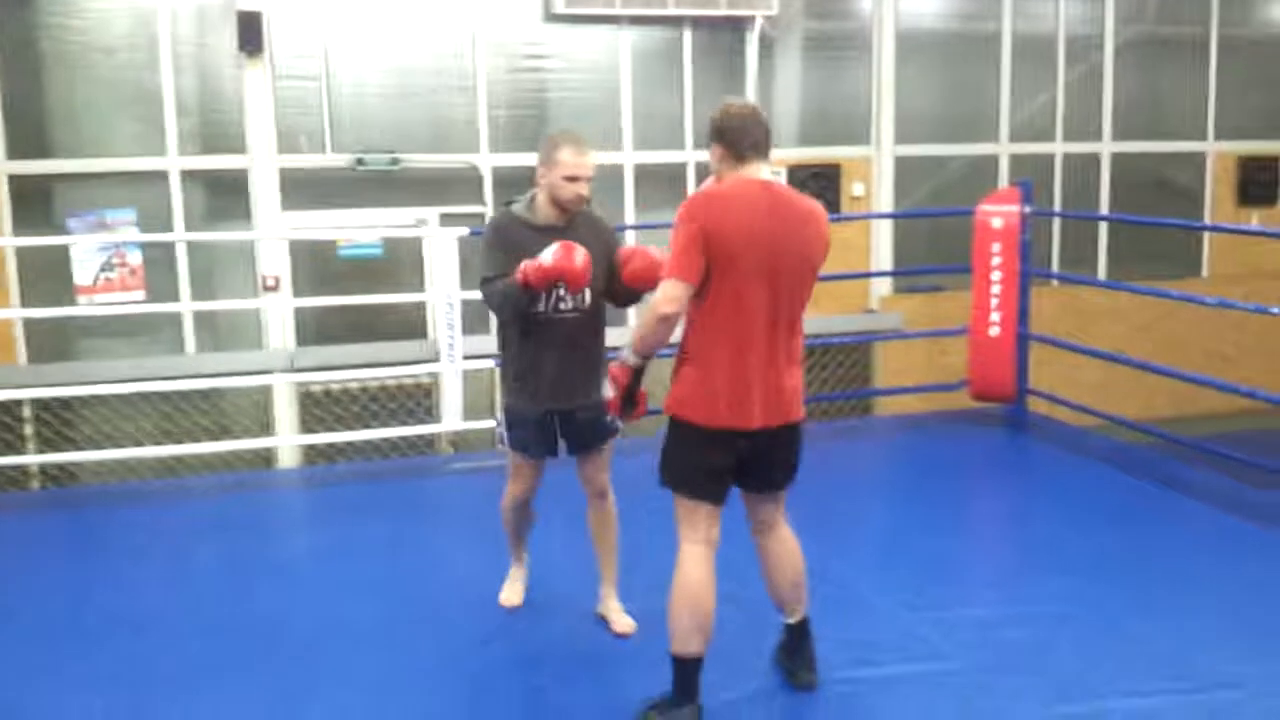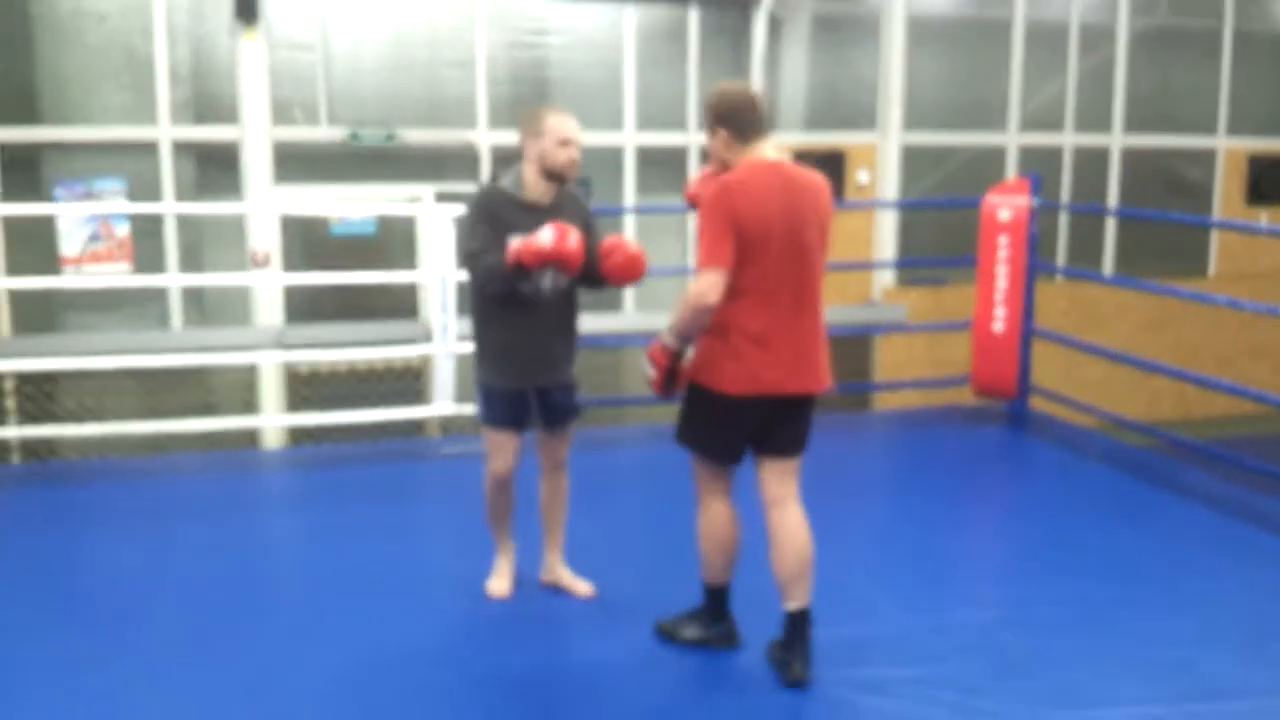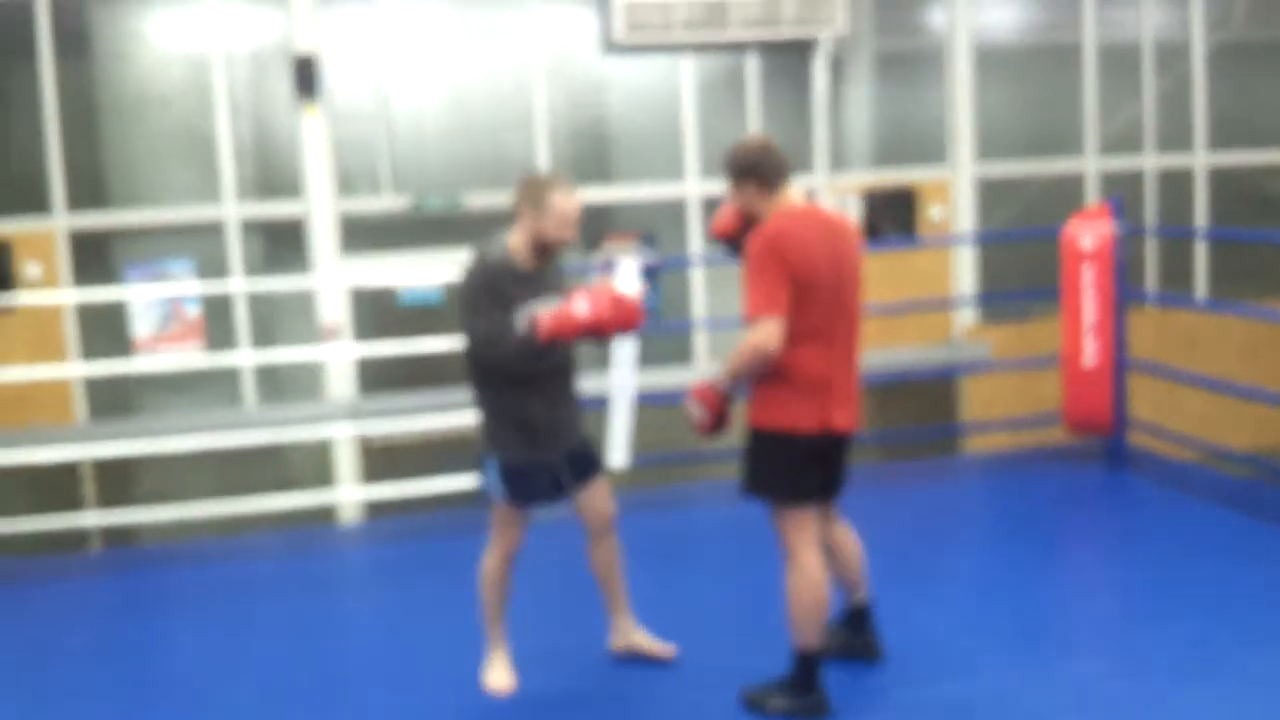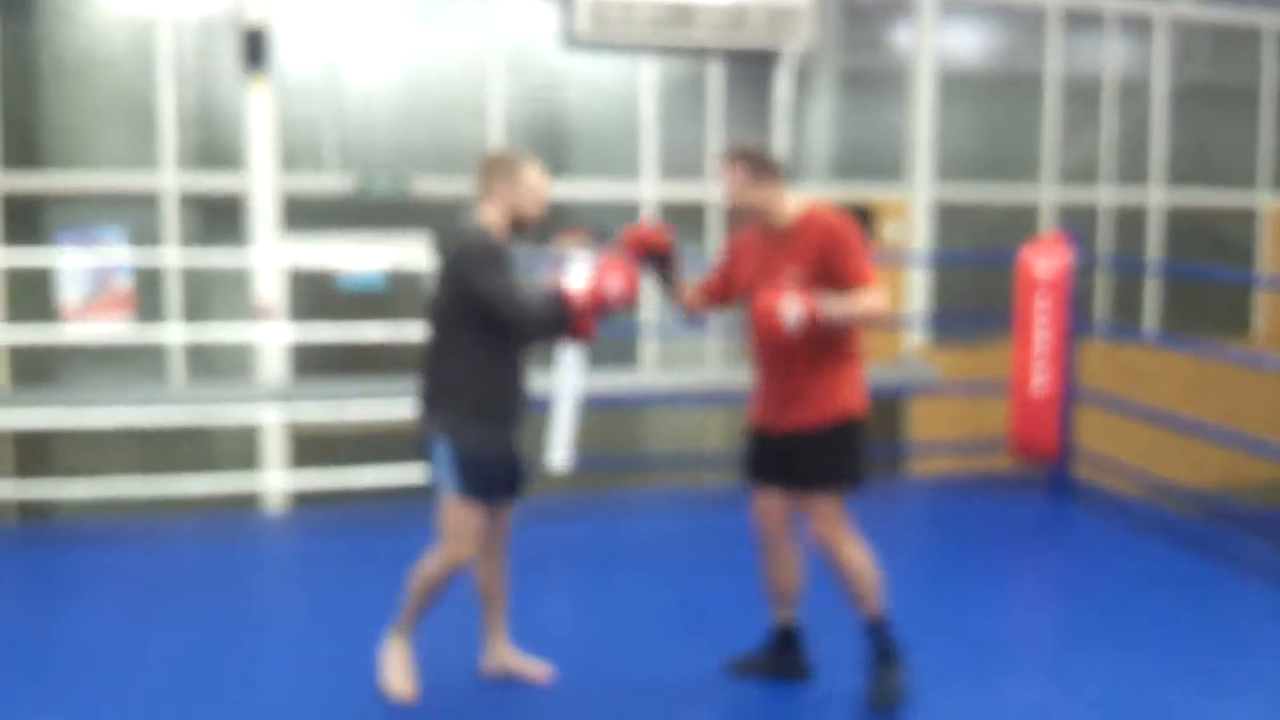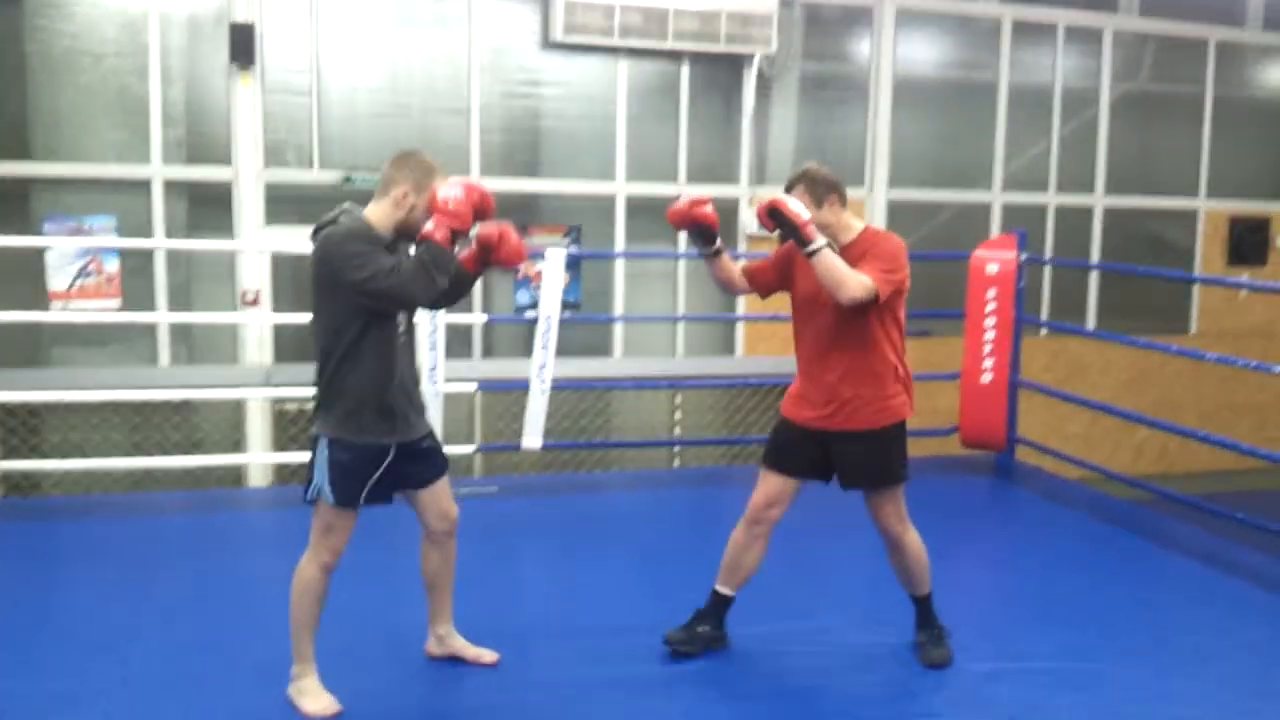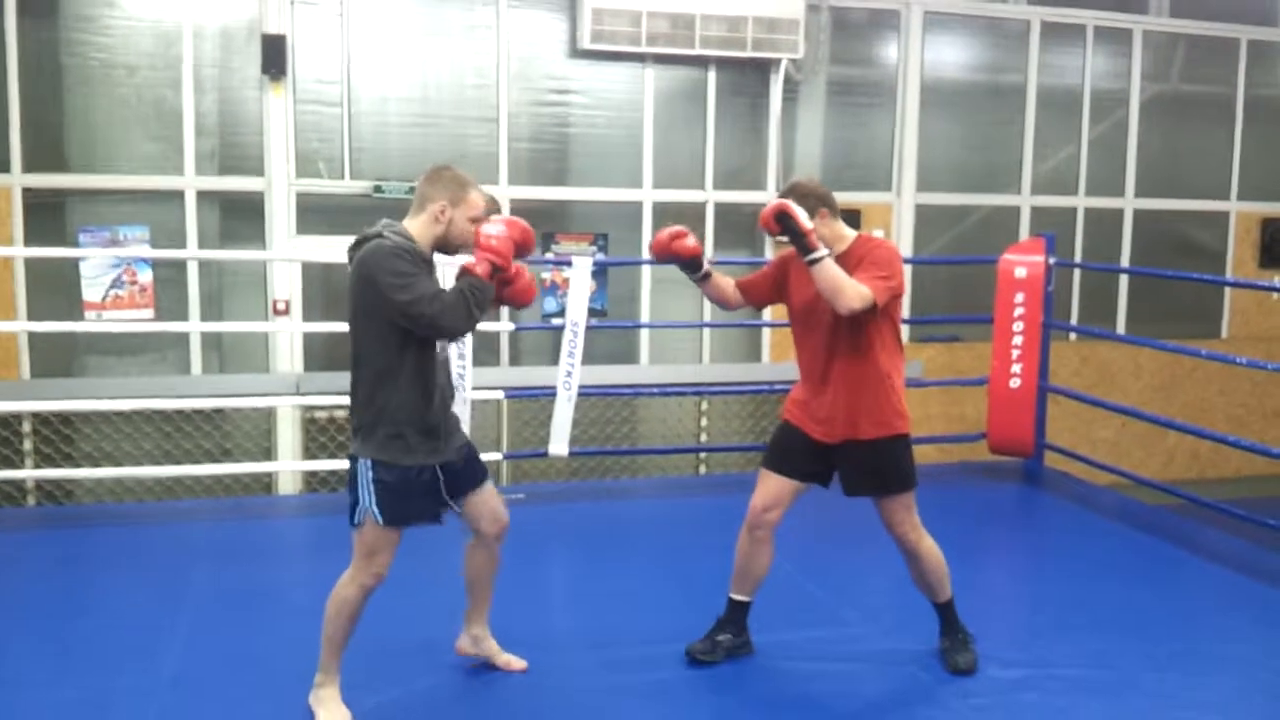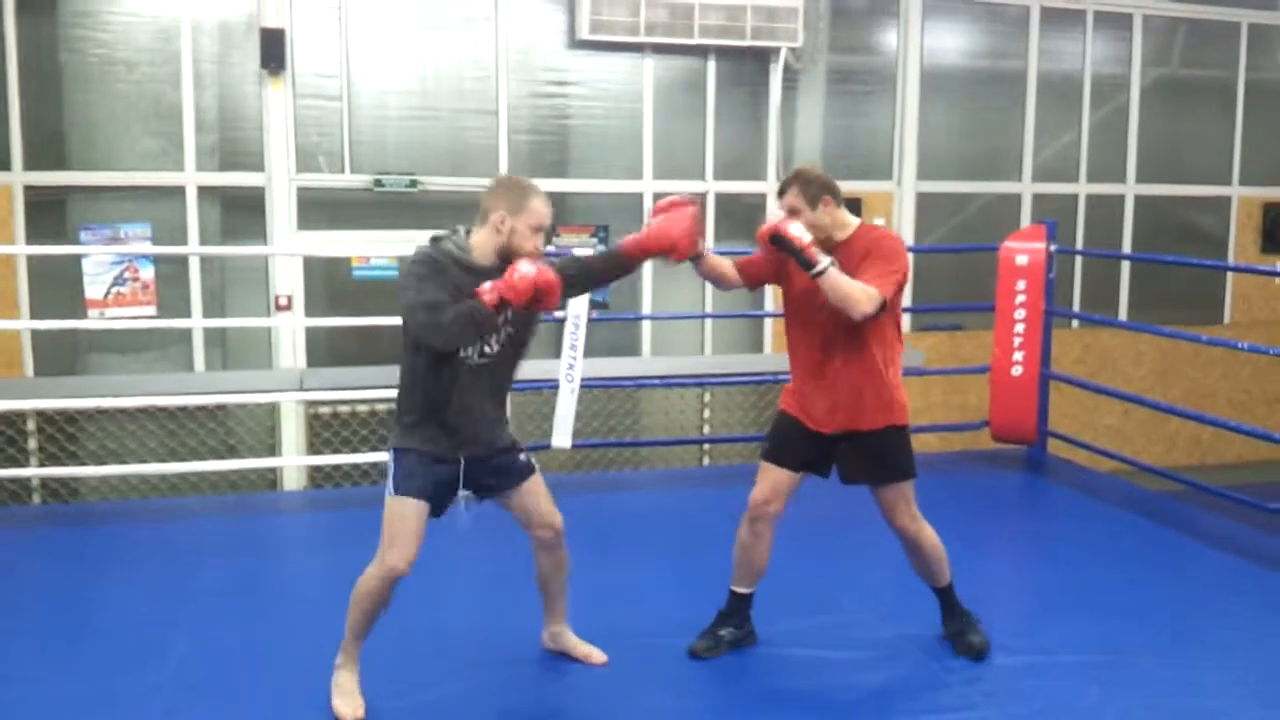
dt=0.7s
person 1, frame 1
left shoulder: (706, 207)
right shoulder: (813, 217)
left elbow: (668, 306)
left wrist: (629, 362)
left hip: (706, 403)
right hip: (778, 401)
left knee: (696, 542)
right knee: (772, 523)
right ankle: (799, 649)
person 1, frame 2
left shoulder: (726, 192)
right shoulder: (816, 187)
left elbow: (708, 292)
left wrist: (669, 343)
left hip: (731, 369)
right hip: (798, 371)
left knee: (713, 491)
right knee: (783, 500)
left ankle: (715, 616)
right ankle: (796, 642)
person 1, frame 3
left shoulder: (772, 239)
right shoulder: (837, 227)
left elbow: (766, 338)
left wrist: (718, 388)
left hip: (791, 412)
right hip: (831, 404)
left knee: (798, 544)
right knee: (825, 520)
right ankle: (860, 627)
person 1, frame 4
left shoulder: (831, 229)
right shoulder: (745, 245)
left elbow: (874, 304)
right elbow: (699, 304)
left wrist: (810, 308)
left hip: (829, 410)
right hip: (773, 411)
left knee: (831, 533)
right knee: (769, 525)
left ankle: (884, 654)
right ankle: (785, 646)
person 1, frame 5
left shoulder: (886, 249)
right shoulder: (797, 251)
left elbow: (850, 292)
right elbow: (740, 283)
left wrist: (806, 235)
right wrist: (709, 244)
left hip: (872, 415)
right hip: (807, 411)
left knee: (893, 526)
right knee: (759, 512)
left ankle: (928, 623)
right ankle: (710, 621)
person 1, frame 6
left shoulder: (880, 255)
right shoulder: (791, 264)
left elbow: (849, 302)
right elbow: (733, 297)
left wrist: (808, 242)
right wrist: (696, 268)
left hip: (874, 423)
right hip: (809, 417)
left knee: (907, 532)
right knee: (759, 514)
left ankle: (952, 629)
right ankle: (732, 627)
person 1, frame 7
left shoulder: (884, 246)
right shoulder: (794, 249)
left elbow: (859, 306)
right elbow: (733, 276)
left wrist: (809, 255)
right wrist: (695, 253)
left hip: (874, 413)
right hip: (805, 409)
left knee: (905, 524)
right knee: (760, 508)
left ankle: (955, 614)
right ankle: (734, 620)
person 2, frame 1
left shoulder: (595, 228)
right shoulder: (504, 229)
left elbow: (616, 292)
right elbow: (497, 299)
left wrist: (638, 278)
right wrist: (531, 275)
left hip: (585, 386)
right hip: (529, 387)
left knee: (600, 488)
right knee: (520, 490)
left ankle: (610, 597)
right ankle: (518, 567)
person 2, frame 2
left shoulder: (574, 207)
right shoulder: (490, 205)
left elbow: (587, 271)
right elbow: (483, 276)
left wrist: (612, 266)
right wrist: (523, 254)
left hip: (556, 361)
right hip: (504, 363)
left knee: (556, 463)
right knee: (501, 470)
left ankle: (554, 563)
right ankle: (504, 555)
person 2, frame 3
left shoulder: (547, 267)
right shoulder: (484, 280)
right elbow: (502, 355)
left wrist: (596, 319)
right wrist: (558, 326)
left hip: (562, 424)
right hip: (515, 434)
left knee: (604, 518)
right knee: (505, 544)
left ankle: (624, 629)
right ankle: (497, 652)
person 2, frame 4
left shoulder: (489, 249)
right shoulder: (471, 250)
right elbow: (522, 314)
left wrist: (563, 319)
right wrist: (590, 297)
left hip: (492, 422)
right hip: (461, 425)
left knee: (496, 538)
right knee: (458, 548)
left ankle: (497, 648)
right ankle: (398, 638)
person 2, frame 5
left shoulder: (392, 242)
right shoulder: (340, 243)
left elbow: (438, 293)
right elbow: (411, 288)
left wrist: (479, 256)
right wrist: (443, 230)
left hip: (405, 420)
right hip: (350, 428)
left knee: (442, 522)
right knee: (326, 551)
left ankle: (442, 635)
right ankle: (302, 674)
person 2, frame 6
left shoulder: (416, 258)
right shoulder: (381, 258)
right elbow: (446, 317)
left wrist: (491, 292)
right wrist: (486, 264)
left hip: (439, 436)
right hip: (390, 448)
left knee: (492, 523)
right knee: (369, 570)
left ankle: (475, 634)
person 2, frame 7
left shoulder: (521, 270)
right shoulder: (430, 264)
left elbow: (591, 270)
right elbow: (434, 333)
left wrist: (645, 244)
right wrist: (499, 295)
left hip: (487, 437)
right hip: (423, 441)
left knee: (549, 531)
right knee: (394, 561)
left ankle: (556, 630)
right ankle: (346, 665)
